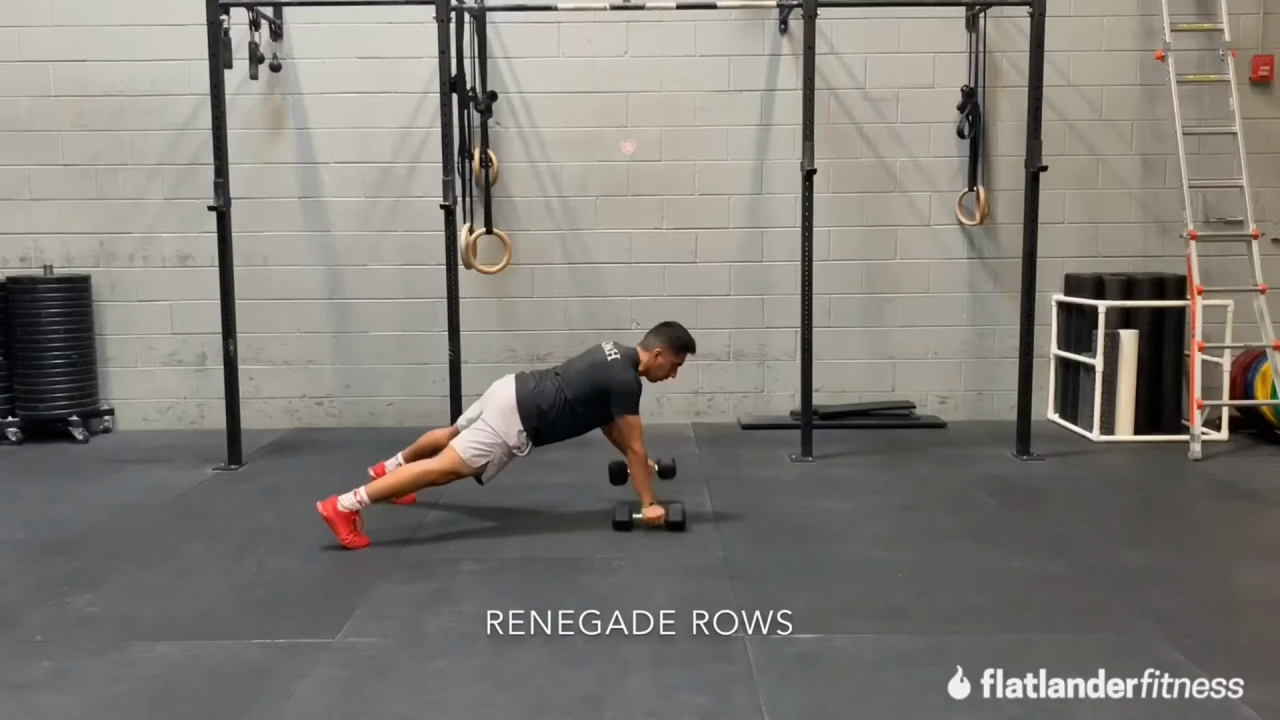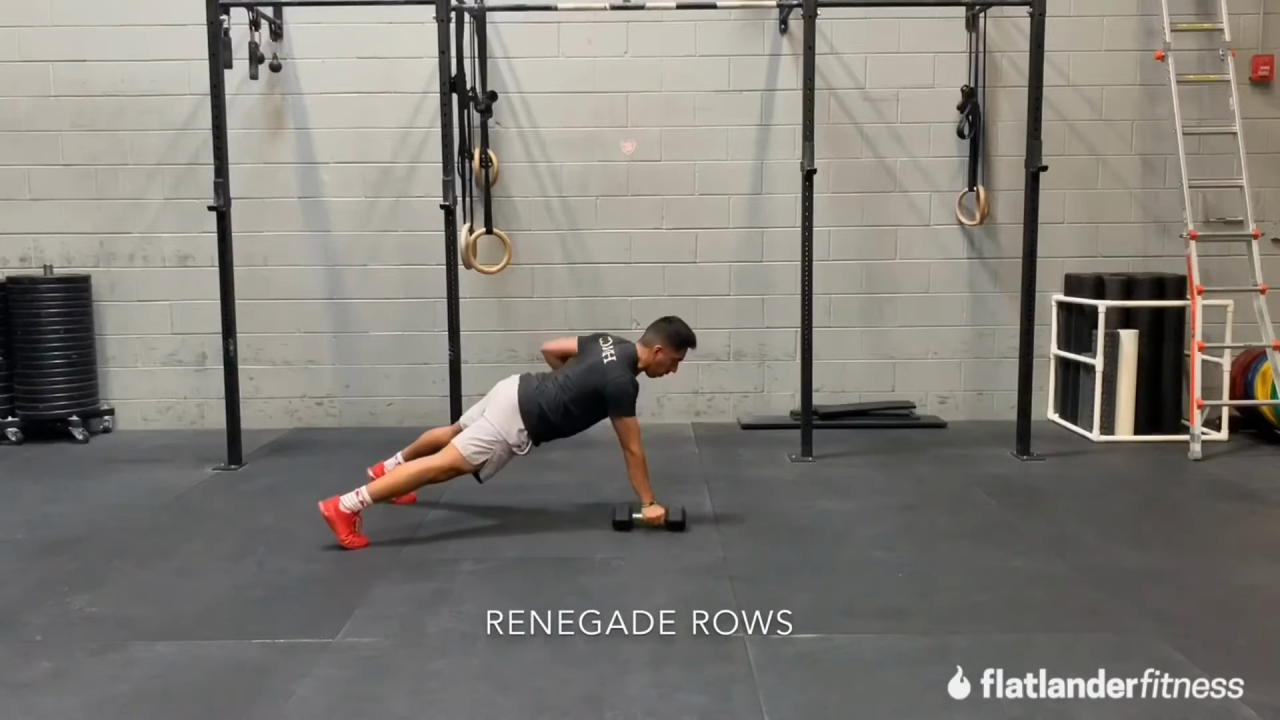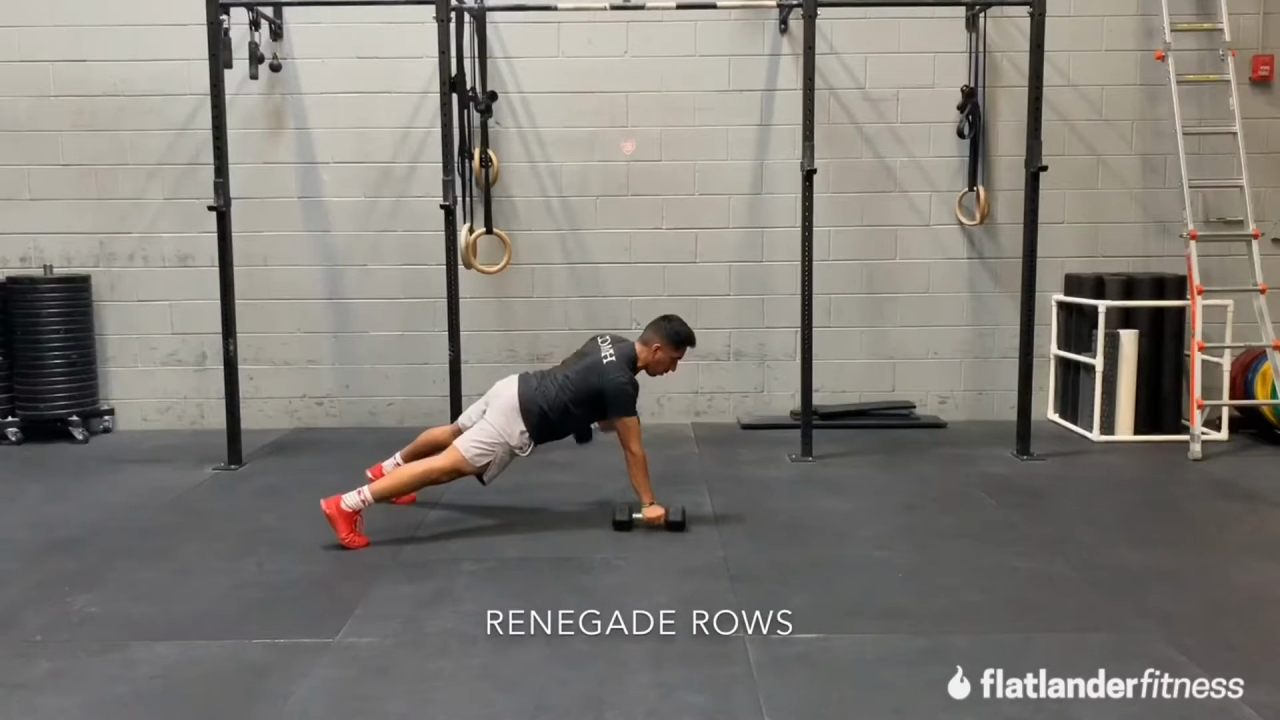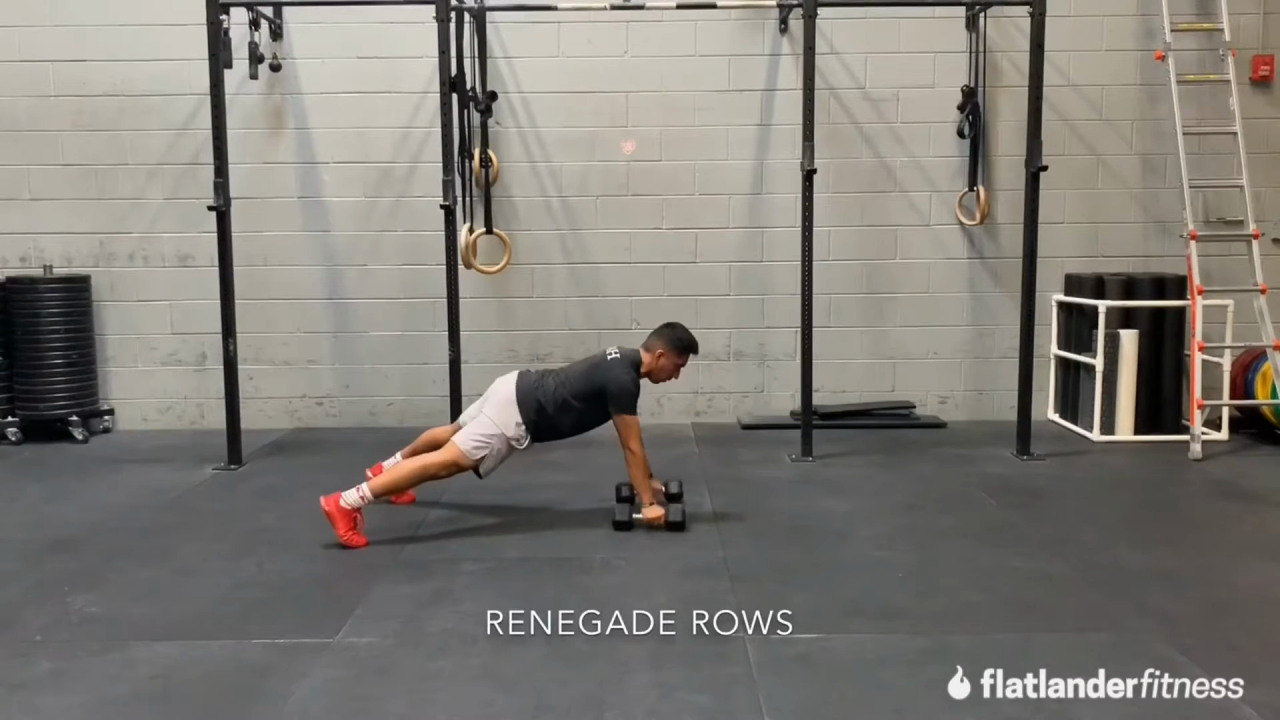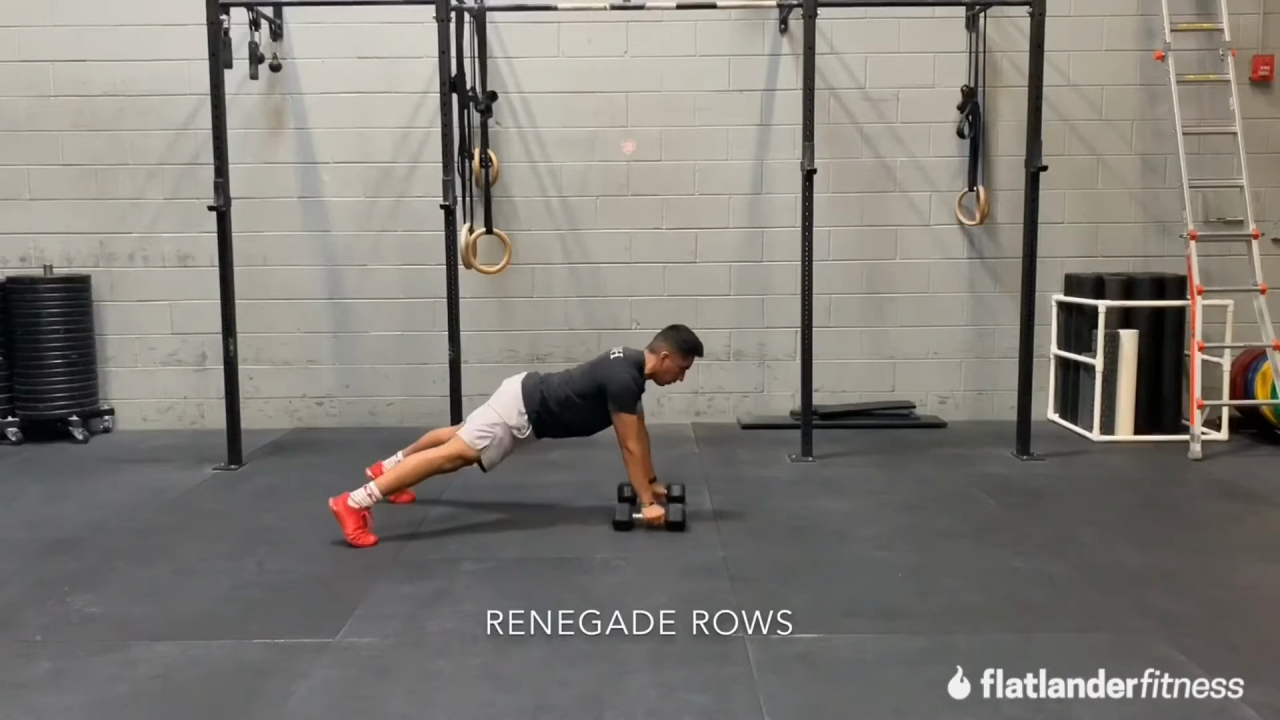
dt=0.3s
person 1, frame 1
left shoulder: (619, 355)
right shoulder: (625, 380)
left elbow: (606, 420)
right elbow: (634, 447)
left wrist: (640, 465)
right wrist: (648, 503)
left hip: (513, 389)
right hip: (518, 418)
left knee: (451, 436)
right knee: (448, 467)
left ankle: (389, 468)
right ankle: (346, 505)
person 1, frame 2
left shoulder: (611, 342)
right shoulder: (620, 382)
left elbow: (550, 348)
right elbow: (633, 449)
right wrist: (649, 503)
left hip: (516, 390)
right hip: (520, 418)
left knee: (454, 433)
right knee: (447, 464)
left ankle: (387, 468)
right ankle: (346, 506)
person 1, frame 3
left shoulder: (612, 343)
right shoulder: (620, 381)
right elbow: (632, 448)
left wrist: (593, 413)
right wrist: (649, 503)
left hip: (515, 390)
right hip: (520, 419)
left knee: (452, 434)
right knee: (448, 466)
left ankle: (387, 469)
right ankle: (347, 505)
person 1, frame 4
left shoulder: (624, 362)
right shoulder: (623, 380)
left elbow: (632, 433)
right elbow: (631, 446)
left wrist: (648, 478)
right wrist: (647, 502)
left hip: (515, 388)
right hip: (516, 414)
left knee: (453, 433)
right knee: (447, 460)
left ankle: (387, 467)
right ankle: (347, 502)
person 1, frame 5
left shoulder: (631, 365)
right shoulder: (625, 379)
left elbow: (640, 431)
right elbow: (630, 446)
left wrist: (652, 482)
right wrist: (647, 503)
left hip: (526, 393)
right hip: (524, 409)
left knee: (458, 434)
right knee: (454, 454)
left ankle: (388, 466)
right ankle: (356, 502)
